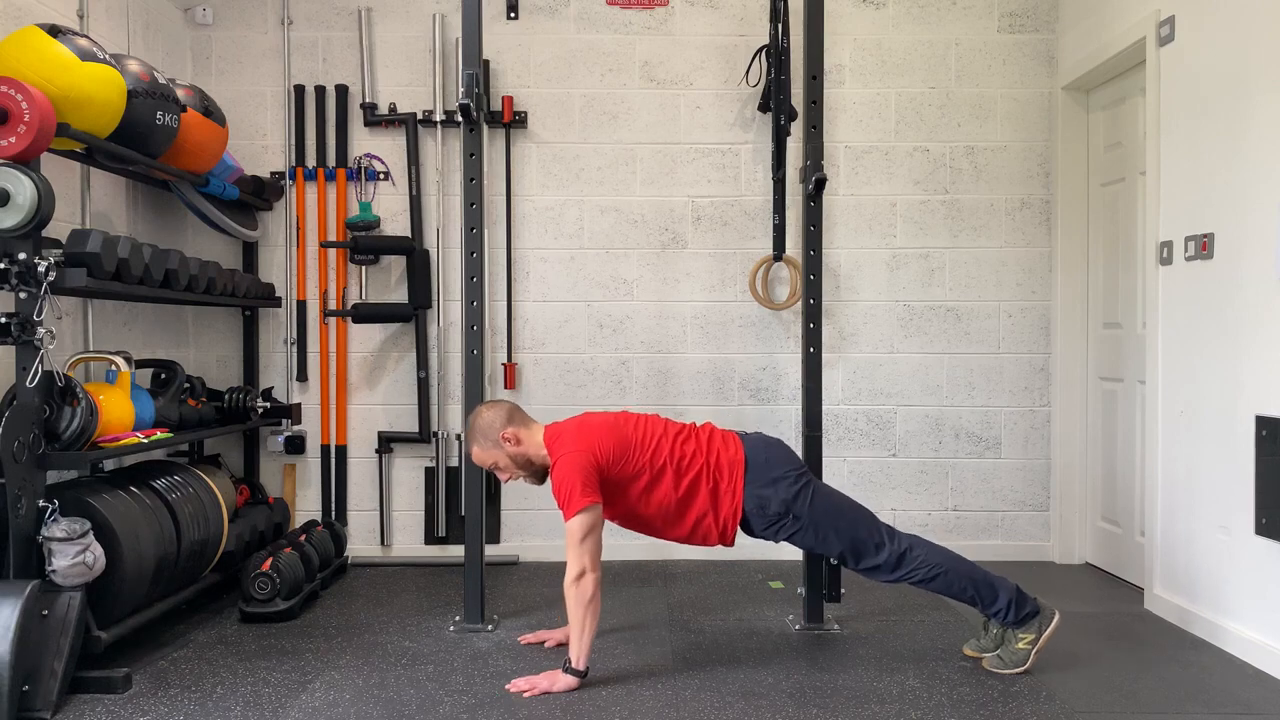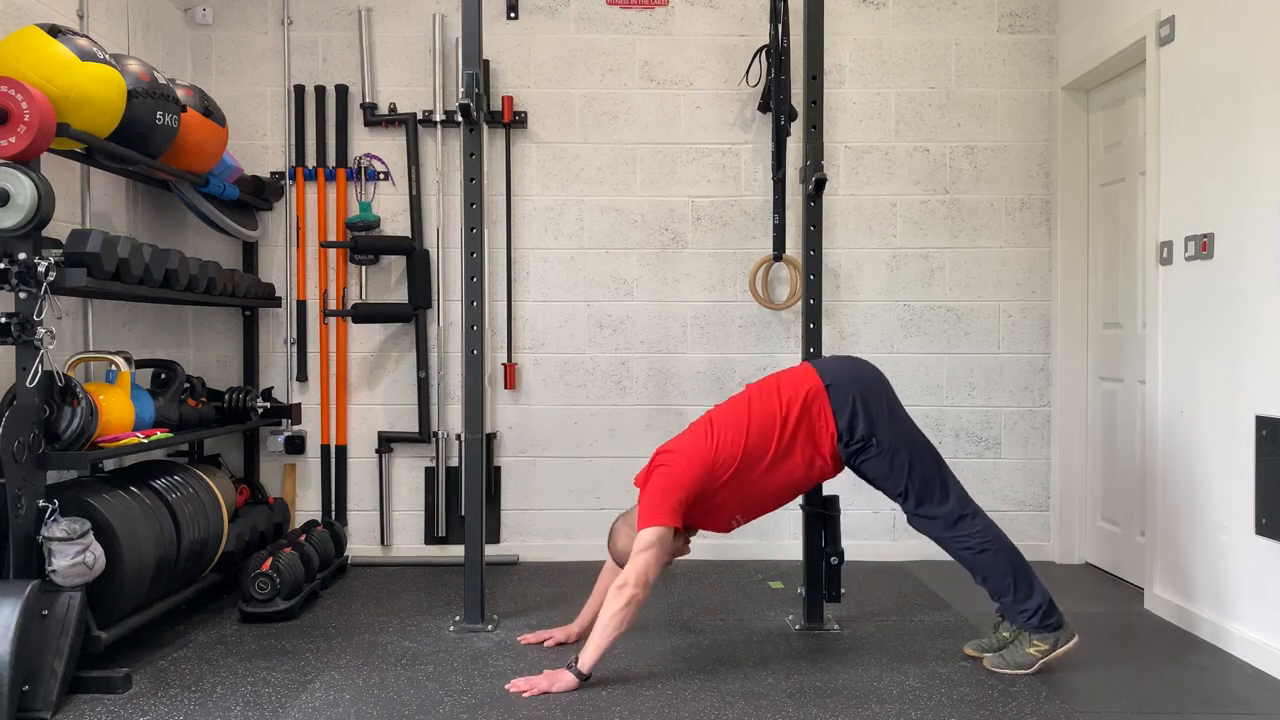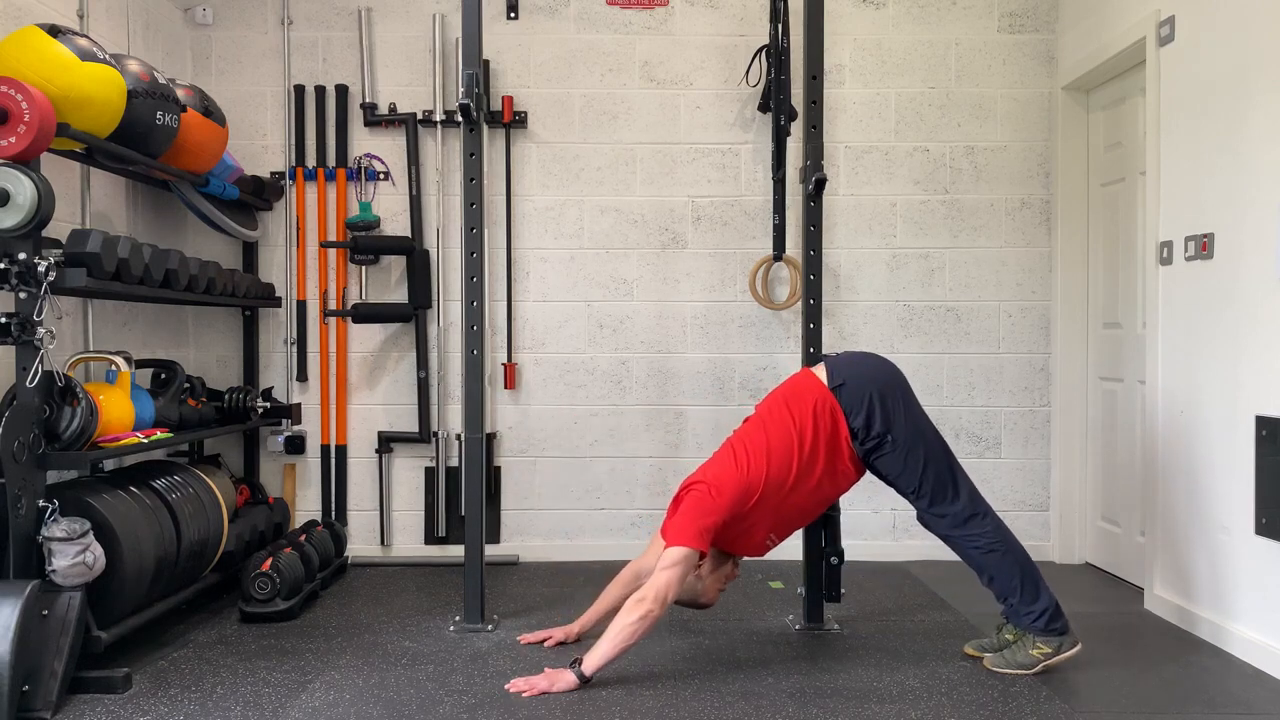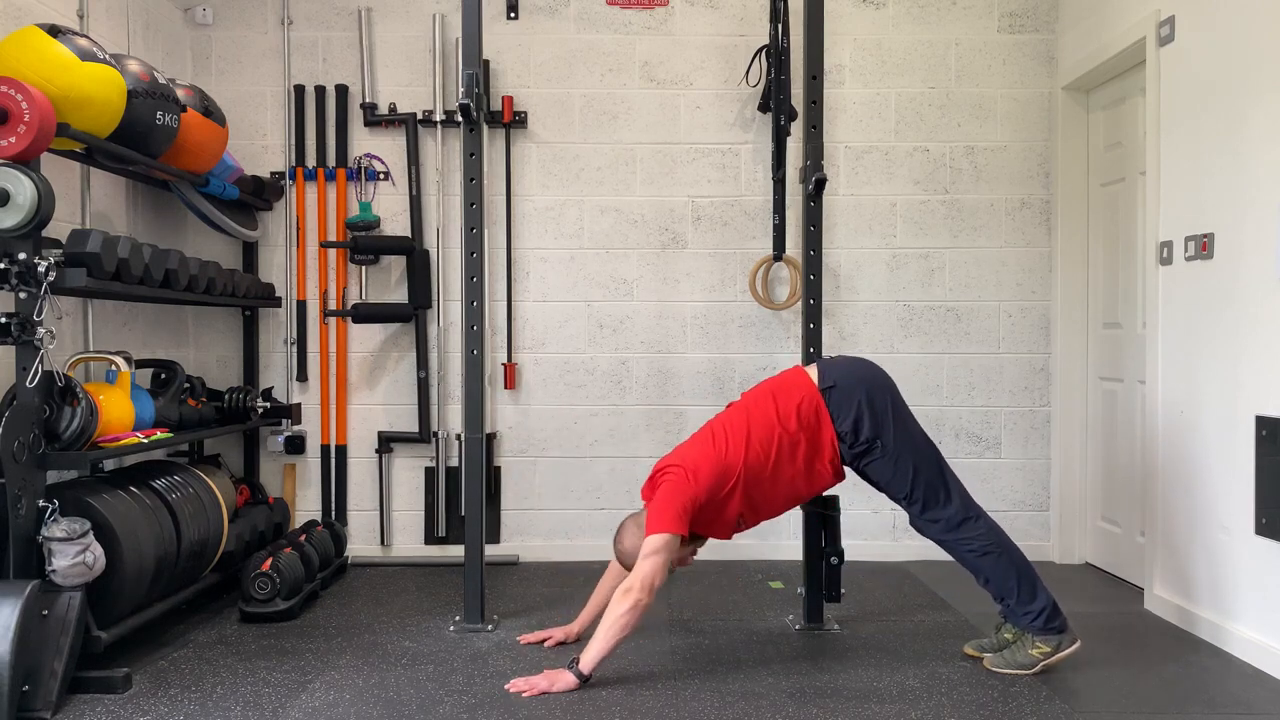
dt=1s
person 1, frame 1
left shoulder: (568, 459)
right shoulder: (576, 441)
left elbow: (582, 571)
right elbow: (586, 565)
left wrist: (573, 669)
right wrist: (574, 628)
left hip: (756, 489)
right hip: (747, 473)
left knee: (882, 553)
right knee: (878, 551)
left ankle: (1022, 614)
right ankle: (1005, 613)
person 1, frame 2
left shoulder: (669, 487)
right shoulder: (669, 485)
left elbow: (631, 588)
right elbow: (622, 567)
left wrist: (577, 671)
right wrist: (576, 627)
left hip: (842, 405)
right hip: (832, 398)
left knee: (942, 512)
right knee: (936, 513)
left ankle: (1042, 625)
right ankle: (1020, 617)
person 1, frame 3
left shoulder: (703, 510)
right shoulder: (699, 509)
left elbow: (650, 601)
right elbow: (639, 568)
left wrist: (578, 673)
right wrist: (575, 627)
left hip: (857, 399)
right hip: (849, 395)
left knee: (954, 512)
right knee: (947, 513)
left ankle: (1045, 630)
right ankle: (1024, 621)
person 1, frame 4
left shoulder: (675, 491)
right shoulder: (674, 491)
left elbow: (637, 592)
right elbow: (624, 566)
left wrist: (577, 672)
right wrist: (575, 627)
left hip: (845, 405)
right hip: (838, 400)
left knee: (946, 516)
right knee: (938, 517)
left ankle: (1044, 628)
right ankle: (1022, 619)
